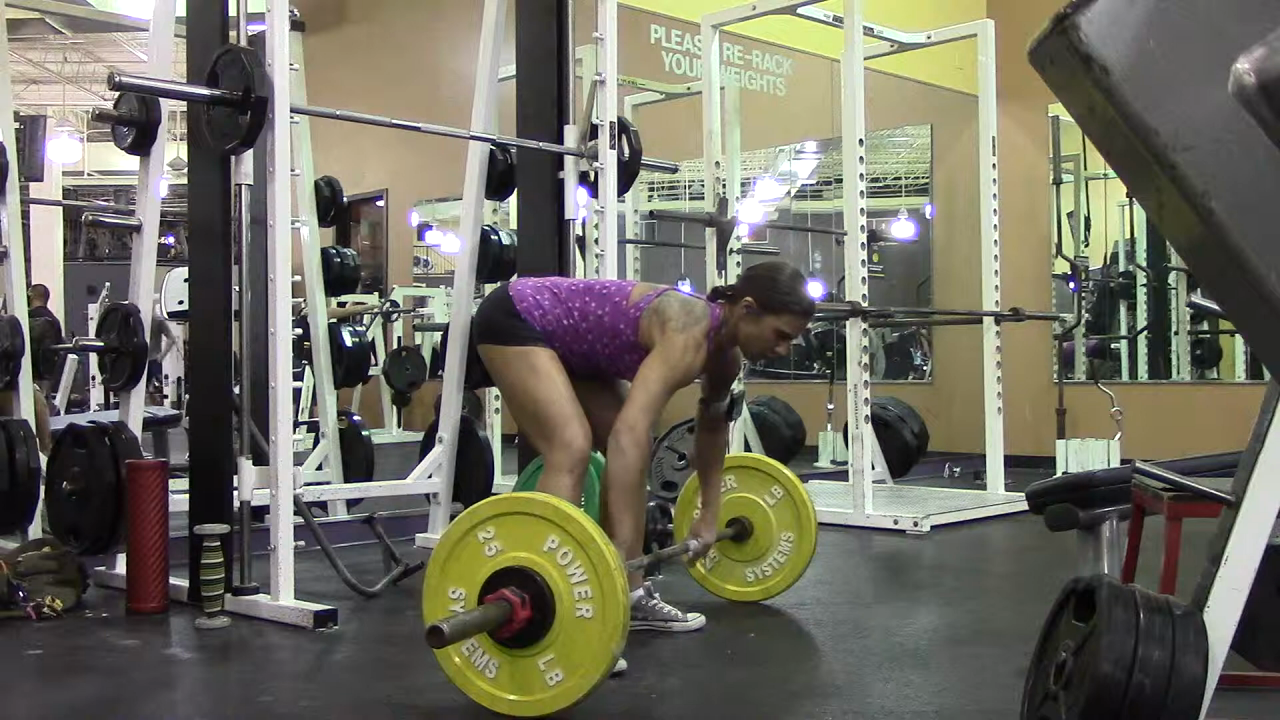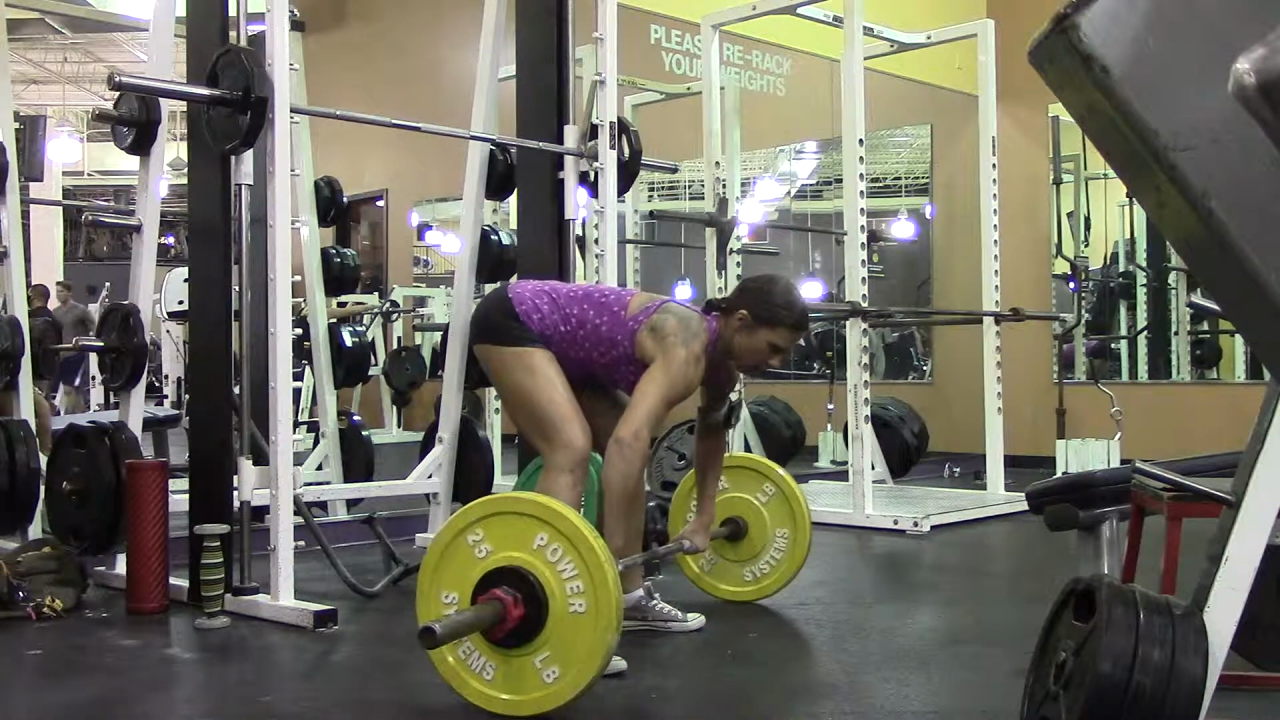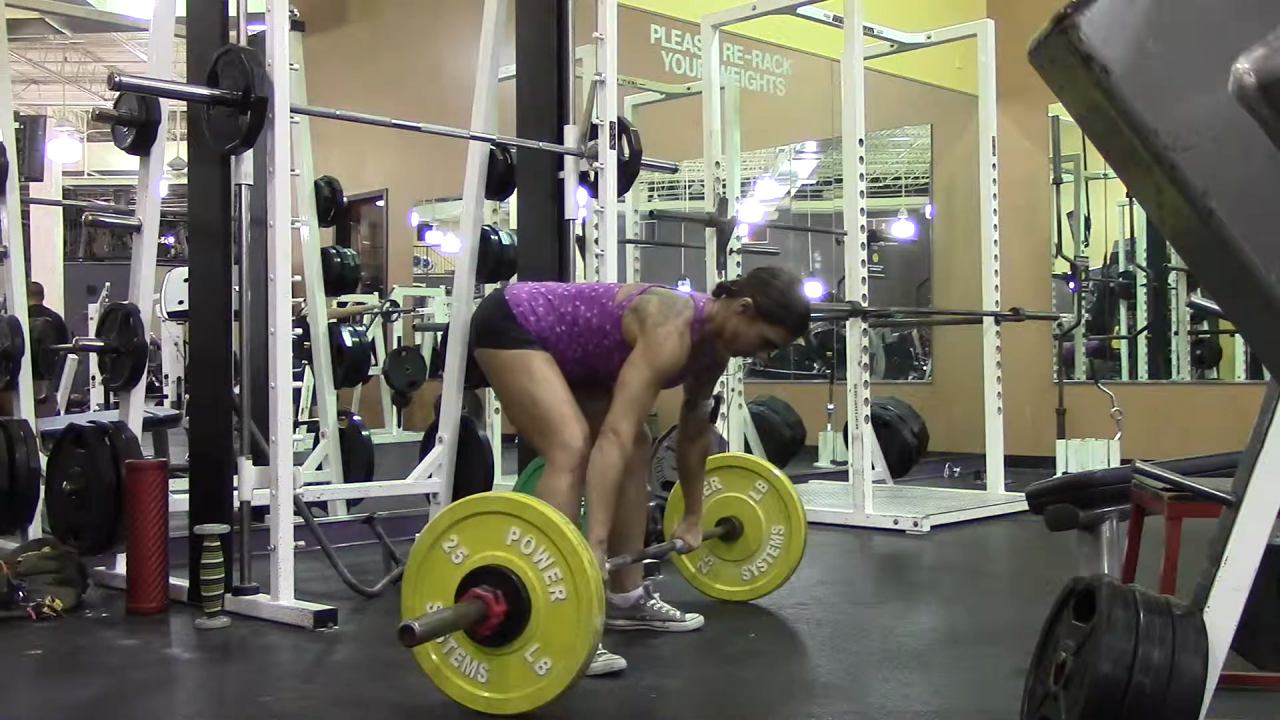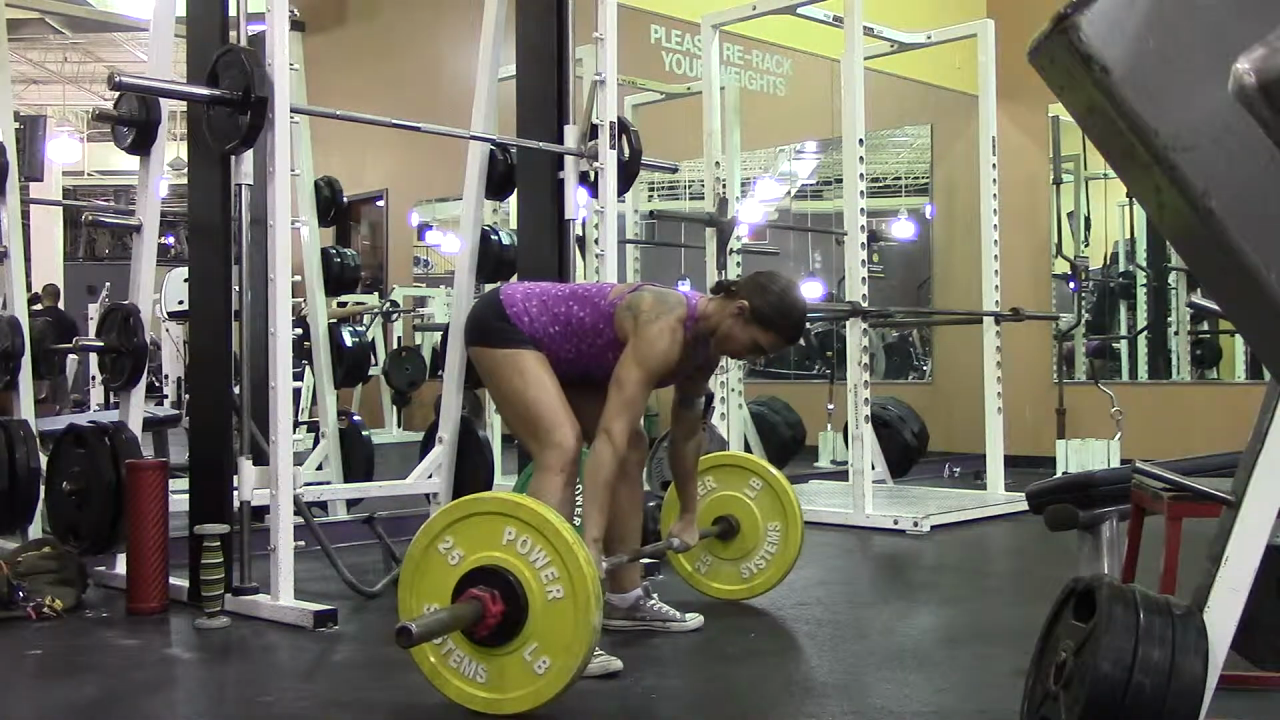
dt=1s
person 1, frame 1
left shoulder: (726, 353)
right shoulder: (690, 333)
left elbow: (712, 426)
right elbow: (629, 431)
left wrist: (710, 514)
right wrist: (621, 543)
left hip: (565, 338)
right hip: (516, 320)
left knee: (634, 451)
right knee: (572, 450)
left ankle: (631, 598)
person 1, frame 2
left shoulder: (723, 360)
right shoulder: (688, 348)
left elbow: (712, 431)
right elbow: (629, 442)
left wrist: (704, 518)
right wrist: (610, 551)
left hip: (560, 341)
right hip: (512, 321)
left knee: (628, 451)
right knee: (572, 452)
left ankle: (629, 599)
person 1, frame 3
left shoulder: (712, 343)
right shoulder: (672, 330)
left elbow: (694, 432)
right elbow: (614, 437)
left wrist: (692, 517)
right wrist: (595, 546)
left hip: (559, 344)
right hip: (510, 325)
left knee: (637, 449)
right knee: (571, 449)
left ankle: (626, 598)
person 1, frame 4
left shoulder: (706, 342)
right shoulder: (665, 327)
left elbow: (687, 431)
right elbow: (610, 435)
left wrist: (688, 516)
right wrist: (591, 544)
left hip: (559, 344)
right hip: (506, 324)
left knee: (633, 449)
right knee: (562, 450)
left ankle: (625, 599)
